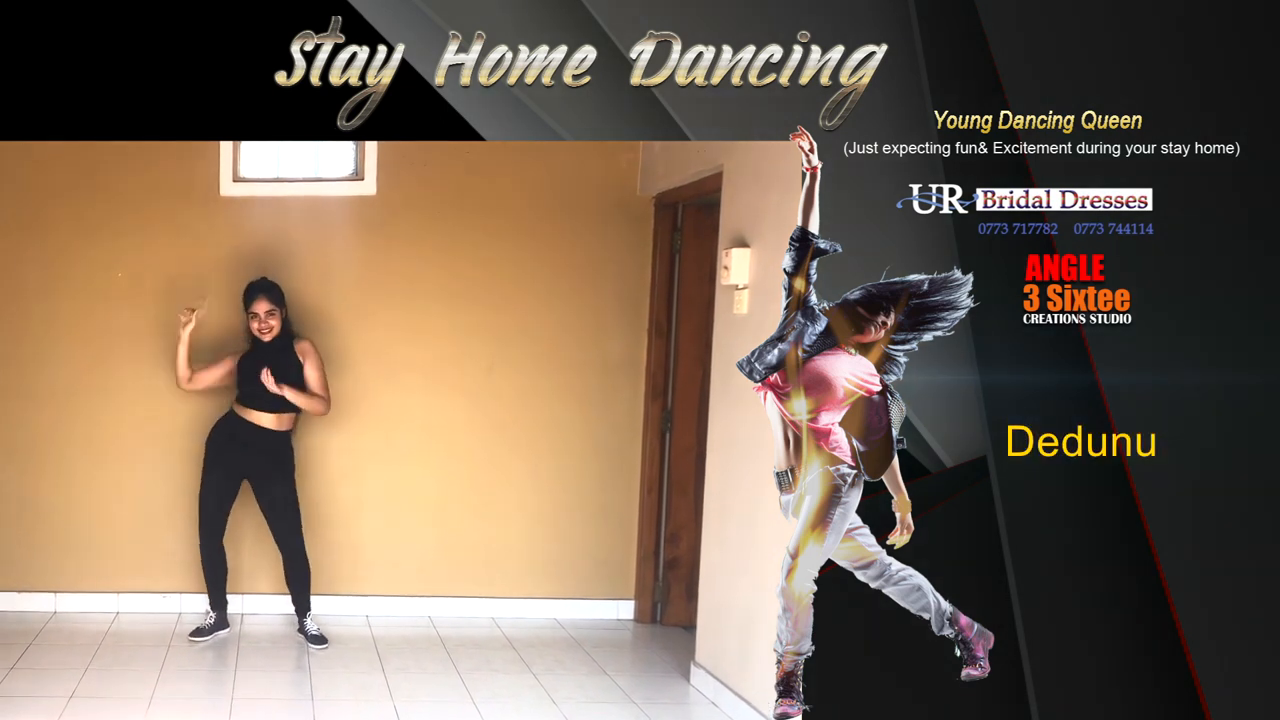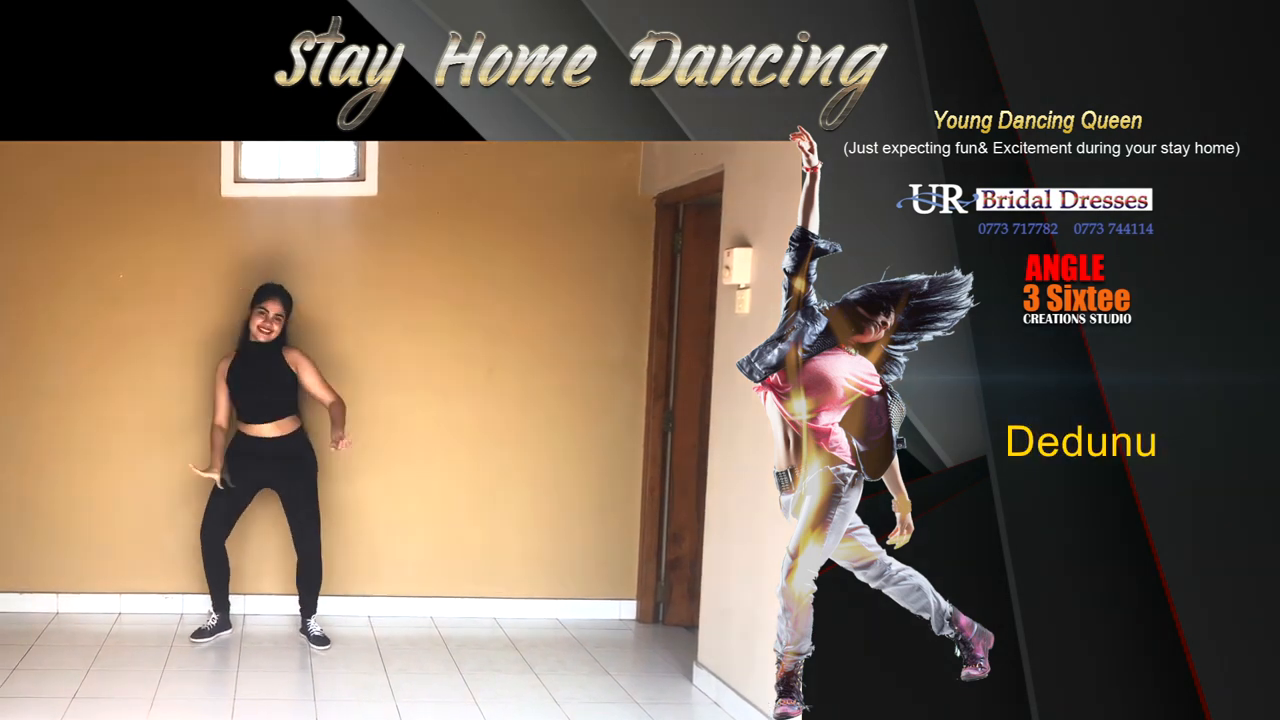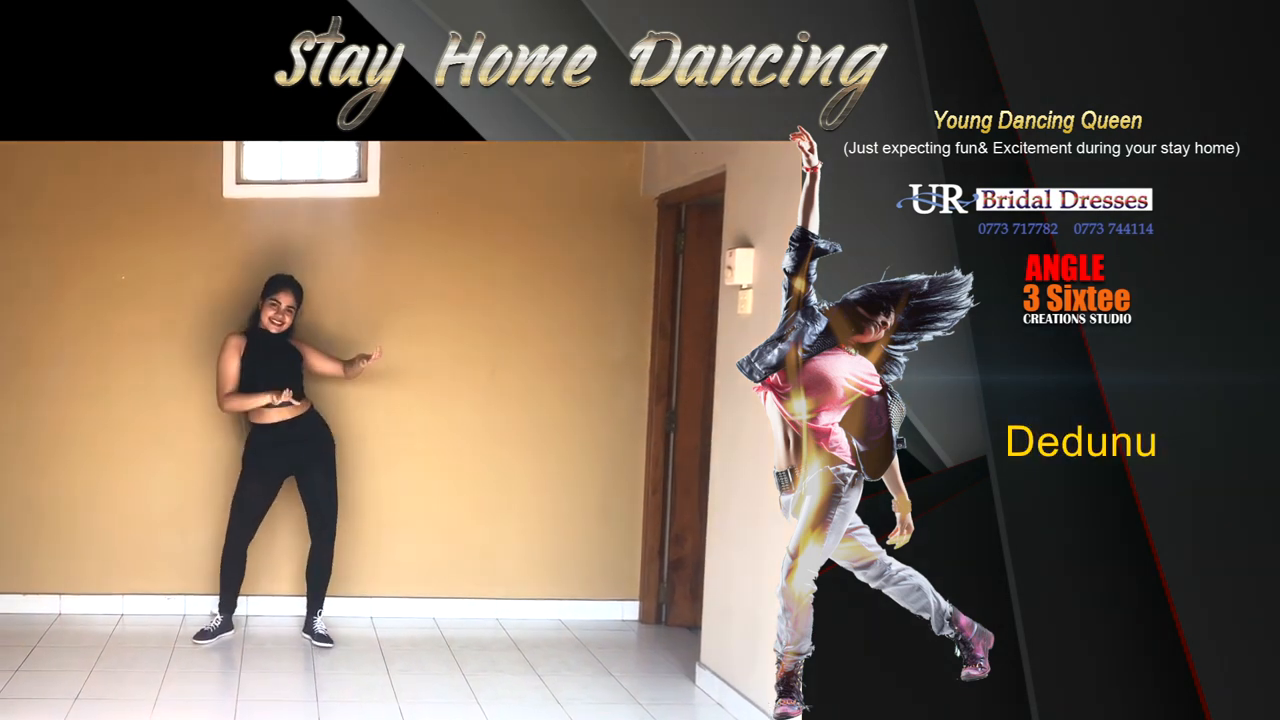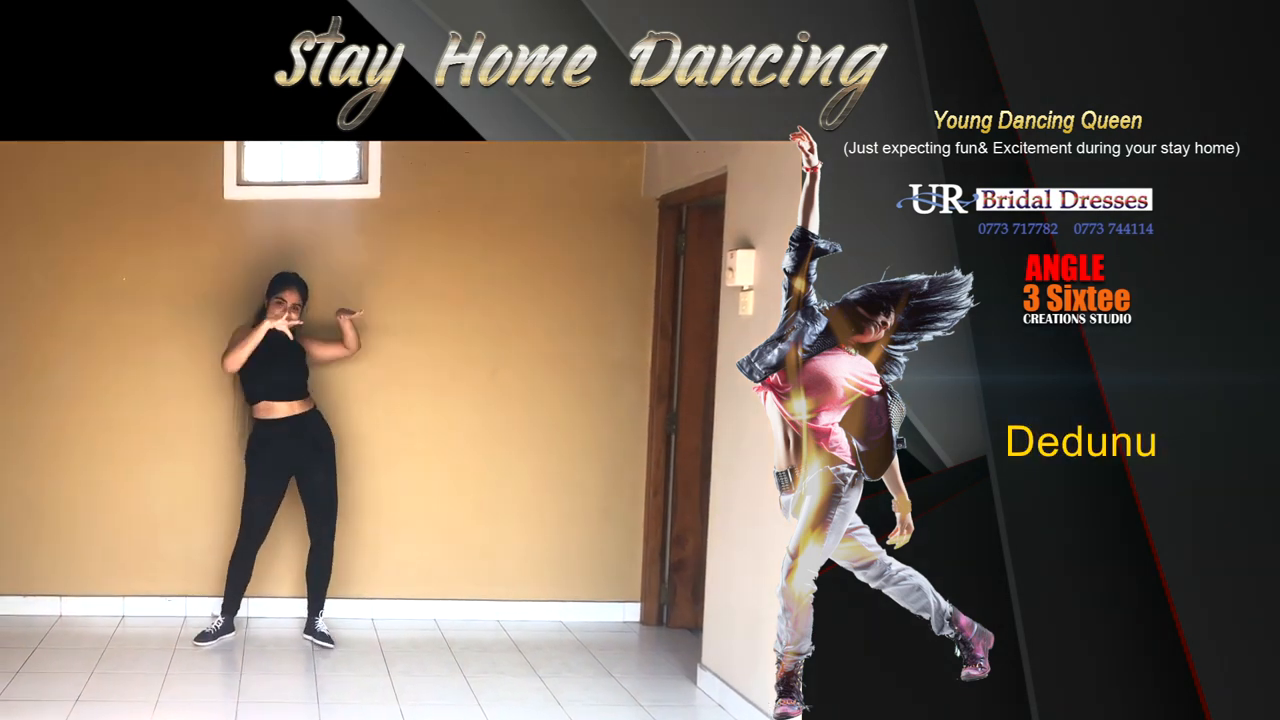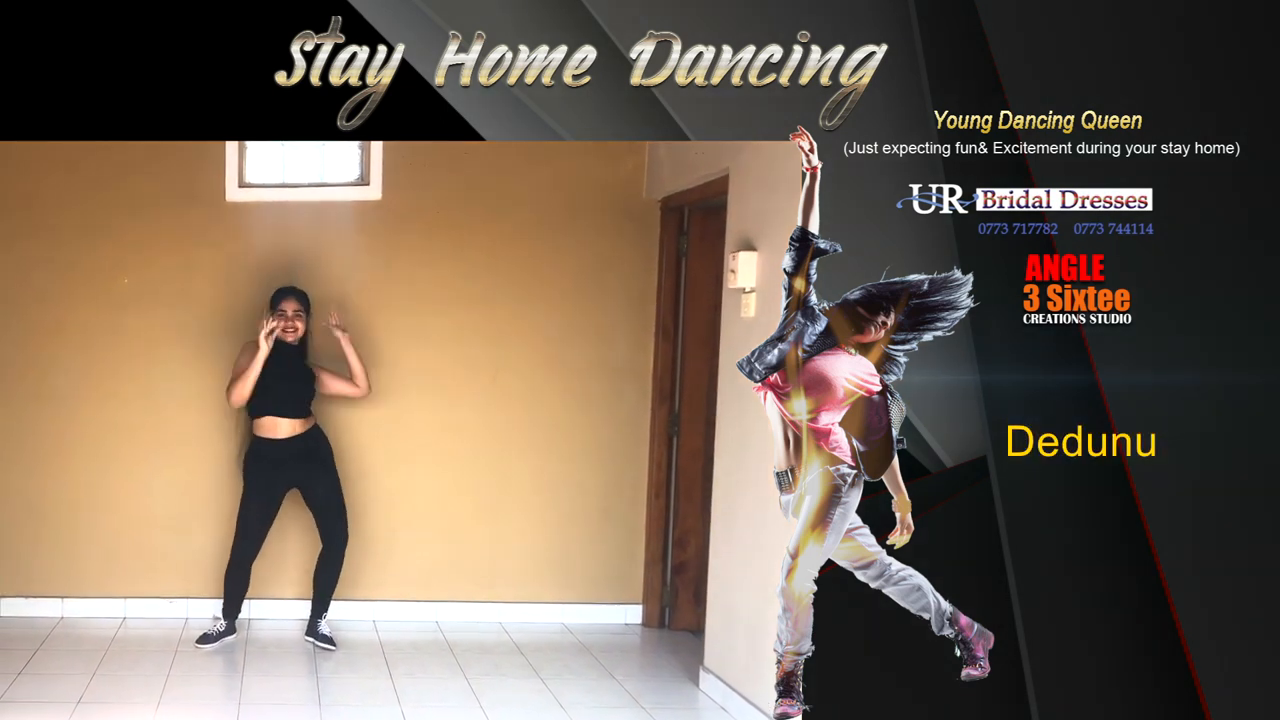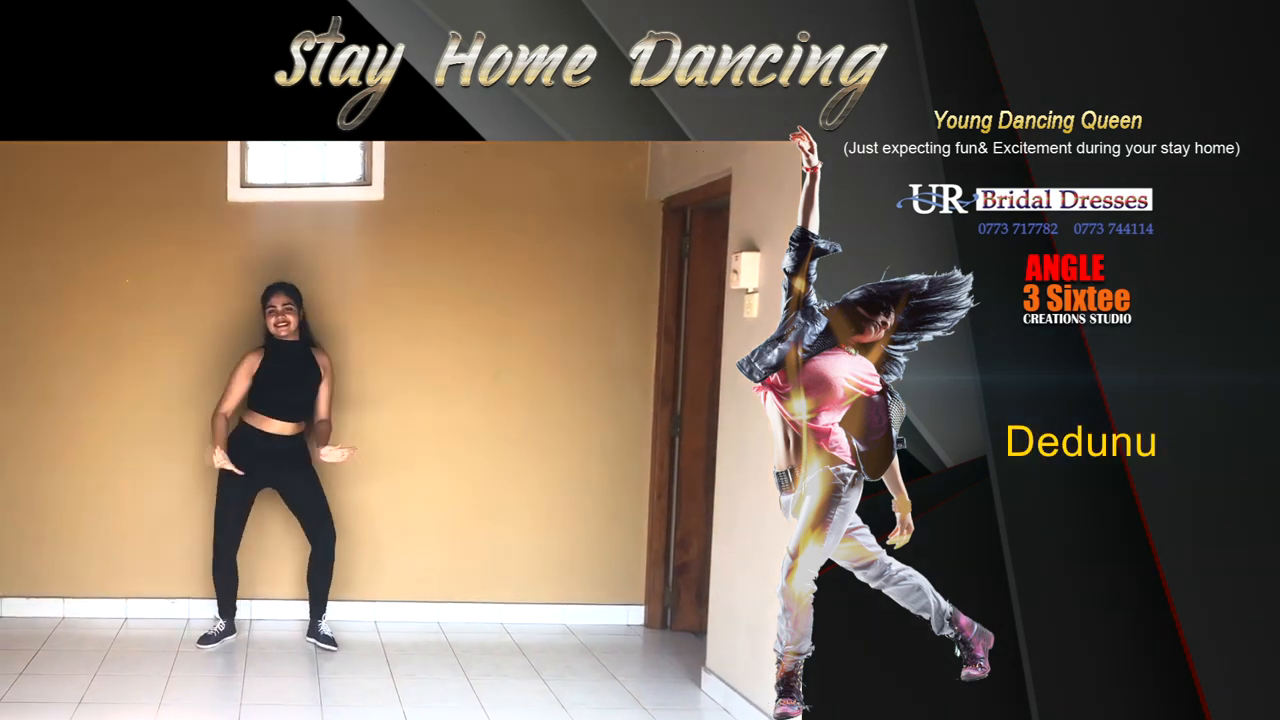
dt=0.3s
person 1, frame 1
left shoulder: (868, 380)
right shoulder: (805, 318)
left elbow: (880, 446)
right elbow: (805, 242)
left wrist: (902, 504)
right wrist: (814, 171)
left hip: (833, 475)
right hip: (791, 481)
left knee: (795, 577)
right knee: (876, 567)
person 1, frame 2
left shoulder: (869, 379)
right shoulder: (806, 319)
left elbow: (881, 446)
right elbow: (806, 244)
left wrist: (903, 504)
right wrist: (813, 174)
left hip: (832, 473)
right hip: (791, 481)
left knee: (795, 576)
right knee: (876, 566)
person 1, frame 3
left shoulder: (868, 378)
right shoulder: (805, 318)
left elbow: (880, 446)
right elbow: (806, 243)
left wrist: (902, 504)
right wrist: (813, 172)
left hip: (832, 475)
right hip: (791, 481)
left knee: (795, 577)
right knee: (876, 567)
person 1, frame 4
left shoulder: (869, 380)
right shoulder: (804, 319)
left elbow: (881, 444)
right elbow: (806, 242)
left wrist: (902, 503)
right wrist: (813, 172)
left hip: (832, 474)
right hip: (792, 482)
left knee: (795, 576)
right knee: (876, 566)
person 1, frame 5
left shoulder: (868, 378)
right shoulder: (805, 319)
left elbow: (881, 445)
right elbow: (806, 244)
left wrist: (903, 504)
right wrist: (813, 173)
left hip: (832, 475)
right hip: (792, 482)
left knee: (795, 577)
right knee: (876, 567)
person 1, frame 6
left shoulder: (868, 379)
right shoulder: (805, 317)
left elbow: (881, 446)
right elbow: (806, 242)
left wrist: (902, 503)
right wrist: (813, 173)
left hip: (832, 474)
right hip: (792, 481)
left knee: (795, 576)
right knee: (876, 566)
person 2, frame 1
left shoulder: (302, 349)
right shoulder: (242, 358)
left elbow: (322, 405)
right elbow: (187, 382)
left wrist: (281, 388)
right wrist: (184, 335)
left hip: (274, 453)
right hip: (228, 444)
left knee: (291, 542)
right knee: (209, 532)
left ankle: (305, 619)
right ankle: (218, 615)
person 2, frame 2
left shoulder: (290, 358)
right shoulder: (229, 364)
left elbow: (331, 400)
right elbow: (221, 422)
left wrist: (338, 429)
right wrist: (216, 462)
left hip: (293, 456)
right hip: (245, 456)
left knee: (309, 544)
right knee: (211, 535)
left ankle: (309, 619)
right ankle: (220, 616)
person 2, frame 3
left shoulder: (296, 348)
right shoulder: (237, 343)
left elbow: (342, 370)
right elbow: (226, 400)
left wrist: (359, 363)
right wrist: (267, 396)
left hip: (311, 439)
right hip: (263, 445)
left knee: (324, 533)
right knee: (238, 534)
left ankle: (313, 618)
right ankle: (224, 617)
person 2, frame 4
left shoulder: (299, 345)
right shoulder: (250, 337)
left elbow: (350, 347)
right elbow: (229, 364)
left wrist: (344, 319)
right wrist: (265, 324)
left hip: (313, 438)
right hip: (268, 444)
left knee: (323, 533)
right knee: (251, 536)
left ankle: (314, 619)
right ankle: (226, 619)
person 2, frame 5
left shoulder: (308, 368)
right shoulder: (256, 357)
left elbow: (361, 389)
right elbow: (234, 399)
left wrist: (343, 338)
right wrist: (261, 352)
left hip: (312, 454)
right hip: (266, 460)
left knee: (337, 539)
right knee: (244, 548)
left ankle: (317, 621)
right ankle: (228, 622)
person 2, frame 6
left shoulder: (319, 360)
right shoulder: (257, 359)
left elbow: (322, 418)
right elbow: (224, 412)
left wrist: (323, 445)
right wrist: (218, 447)
left hip: (293, 455)
right hip: (247, 451)
left knee: (325, 537)
right knee: (225, 543)
left ankle: (317, 622)
right ankle: (226, 621)
